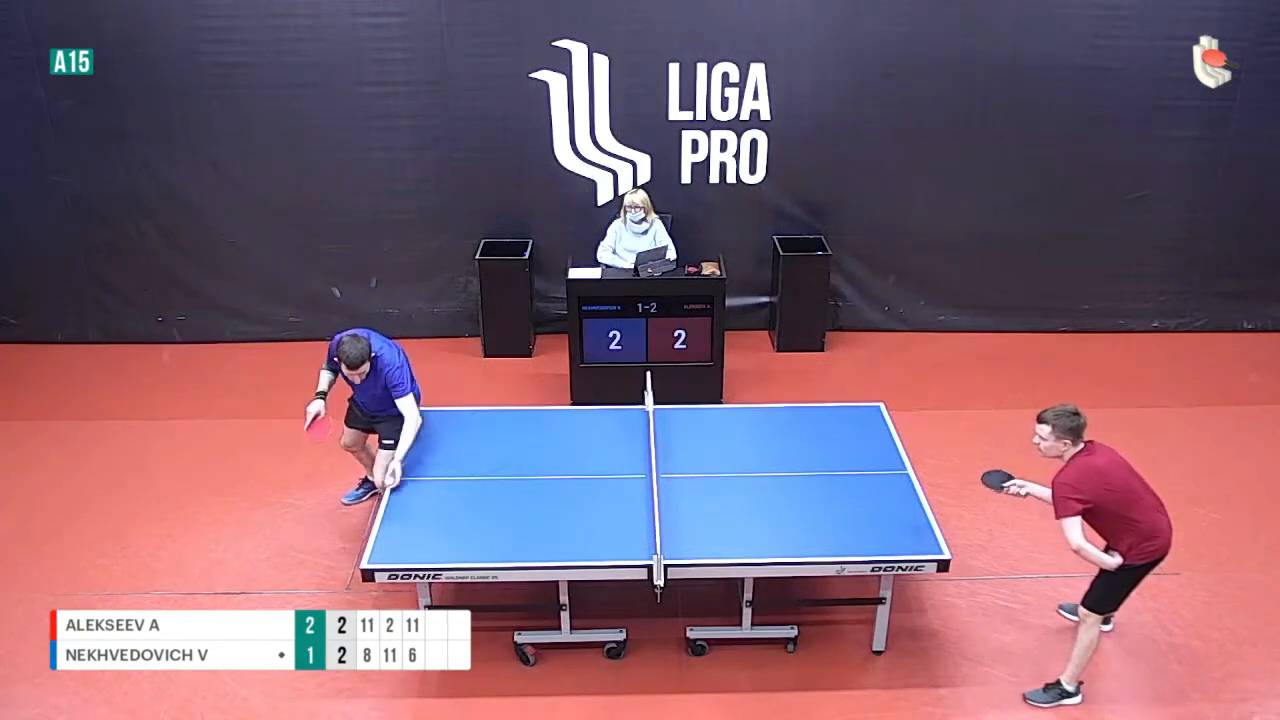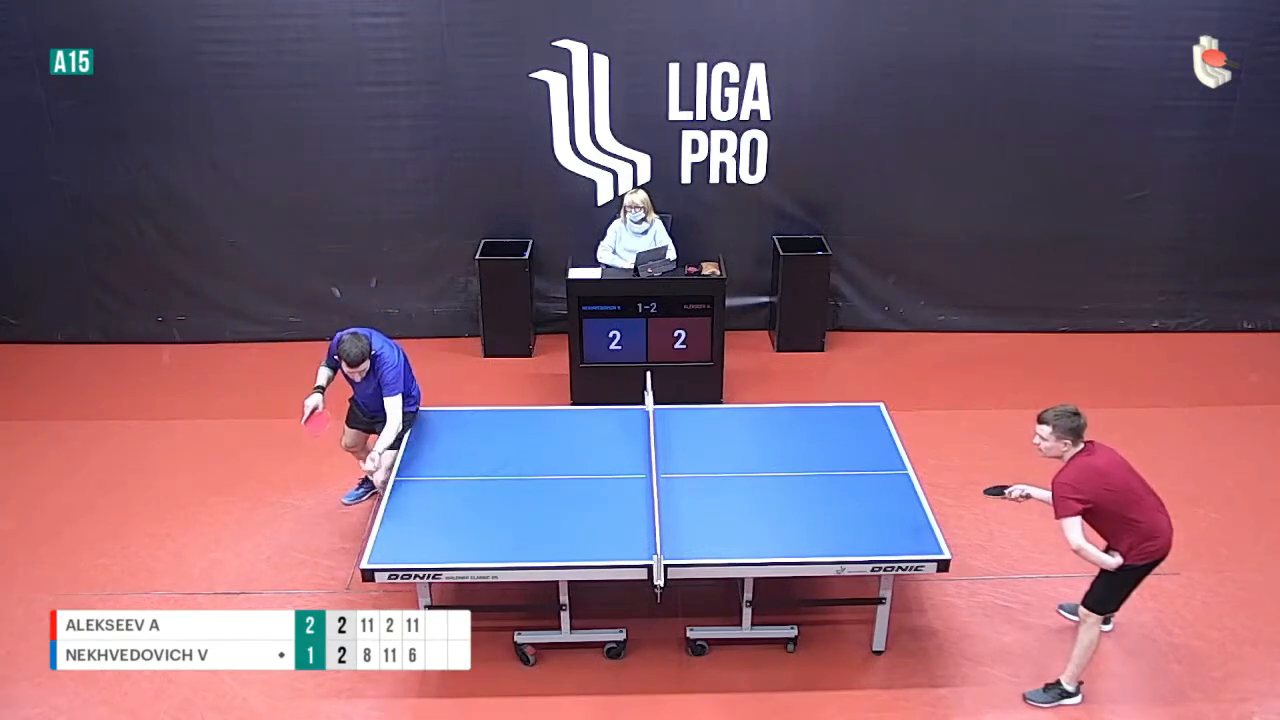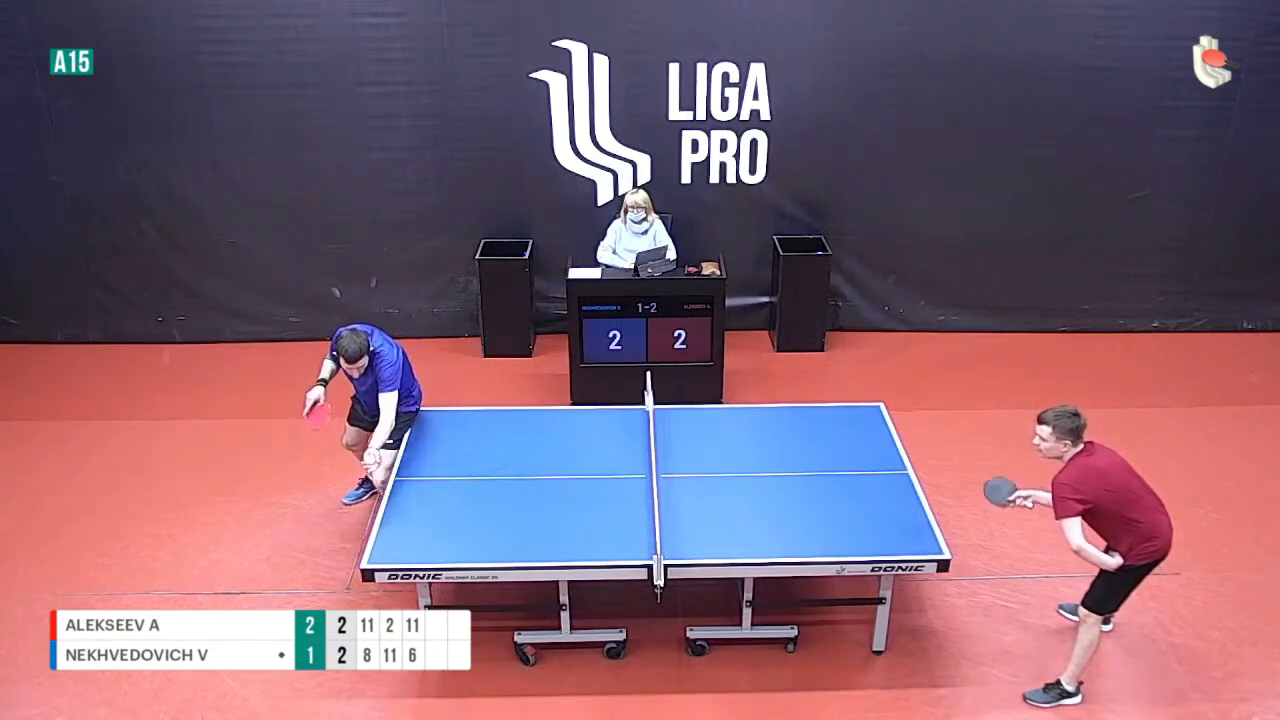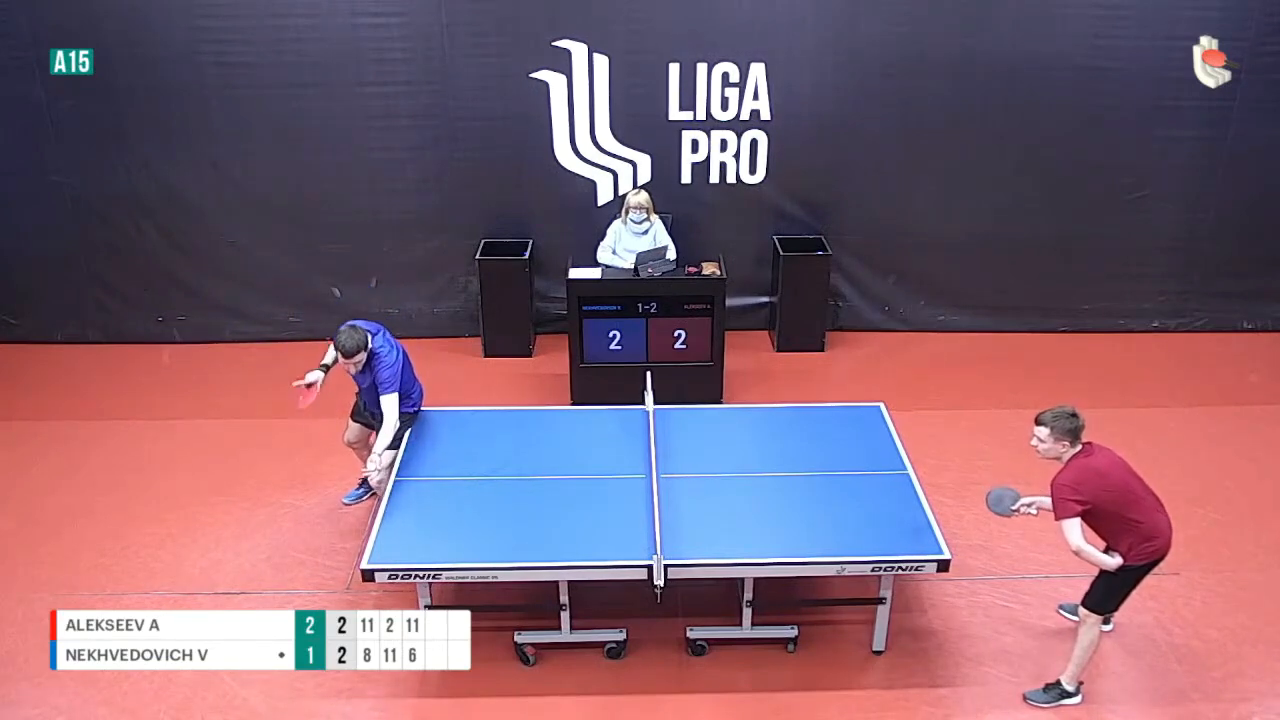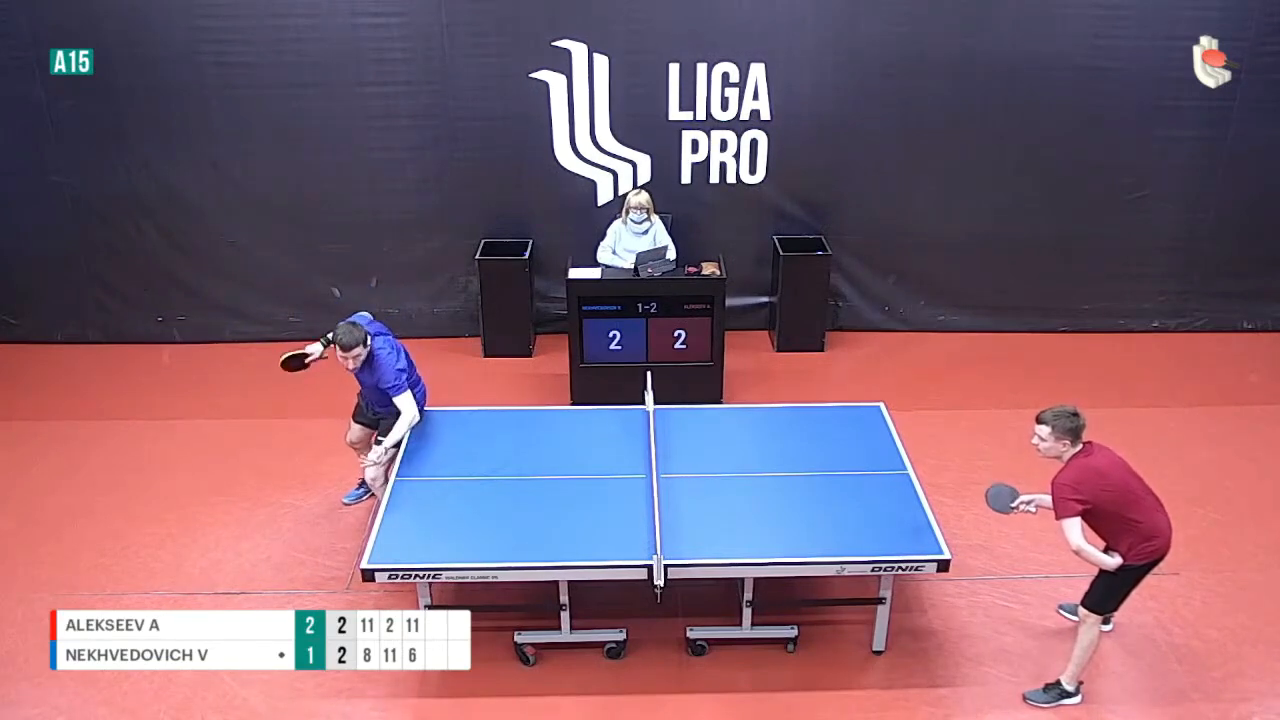
dt=0.3s
person 1, frame 1
left shoulder: (1066, 480)
right shoulder: (1096, 450)
left elbow: (1077, 544)
left wrist: (1113, 563)
right wrist: (1029, 488)
left hip: (1142, 546)
right hip: (1155, 529)
left knee: (1089, 615)
left ankle: (1068, 688)
right ankle: (1104, 612)
person 1, frame 2
left shoulder: (1066, 480)
right shoulder: (1096, 451)
left elbow: (1077, 544)
left wrist: (1113, 563)
right wrist: (1031, 492)
left hip: (1143, 546)
right hip: (1156, 529)
left knee: (1089, 615)
left ankle: (1068, 688)
right ankle: (1103, 612)
person 1, frame 3
left shoulder: (1066, 480)
right shoulder: (1096, 451)
left elbow: (1078, 545)
left wrist: (1112, 564)
right wrist: (1035, 496)
left hip: (1143, 546)
right hip: (1156, 528)
left knee: (1089, 615)
left ankle: (1068, 688)
right ankle: (1102, 612)
person 1, frame 4
left shoulder: (1065, 482)
right shoulder: (1094, 452)
left elbow: (1076, 545)
left wrist: (1112, 564)
right wrist: (1039, 502)
left hip: (1143, 546)
right hip: (1155, 528)
left knee: (1089, 615)
left ankle: (1068, 687)
right ankle: (1102, 612)
person 1, frame 5
left shoulder: (1066, 481)
right shoulder: (1095, 452)
left elbow: (1077, 544)
left wrist: (1111, 563)
right wrist: (1038, 500)
left hip: (1143, 545)
right hip: (1155, 528)
left knee: (1089, 615)
left ankle: (1068, 687)
right ankle: (1102, 612)
person 2, frame 1
left shoulder: (390, 365)
right shoulder: (338, 345)
left elbow: (413, 417)
right elbow: (328, 369)
left wrist: (397, 459)
right wrist: (320, 396)
left hip: (394, 410)
right hip: (363, 402)
left knee: (384, 481)
right knee: (349, 444)
right ankle: (372, 479)
person 2, frame 2
left shoulder: (388, 362)
right shoulder: (339, 343)
left elbow: (394, 421)
right elbow: (328, 365)
left wrist: (377, 453)
right wrist: (318, 391)
left hip: (398, 407)
right hip: (364, 401)
left knee: (383, 480)
right knee: (350, 444)
right ankle: (371, 479)
person 2, frame 3
left shoulder: (387, 360)
right shoulder: (342, 339)
left elbow: (388, 417)
right elbow: (331, 360)
left wrist: (373, 449)
right wrist: (321, 384)
left hip: (399, 407)
right hip: (366, 399)
left knee: (382, 479)
right knee: (351, 443)
right ankle: (371, 479)
person 2, frame 4
left shoulder: (385, 361)
right shoulder: (352, 333)
left elbow: (391, 419)
right elbow: (335, 348)
left wrist: (377, 454)
right wrist: (323, 368)
left hip: (401, 406)
right hip: (370, 396)
left knee: (378, 479)
right knee: (352, 440)
right ankle: (371, 481)
person 2, frame 5
left shoulder: (386, 364)
right shoulder: (356, 325)
left elbow: (411, 414)
right elbow: (365, 315)
left wrist: (384, 448)
right wrist: (324, 343)
left hip: (397, 406)
right hip: (372, 397)
left knee: (374, 476)
right knee: (355, 441)
right ankle: (372, 480)
